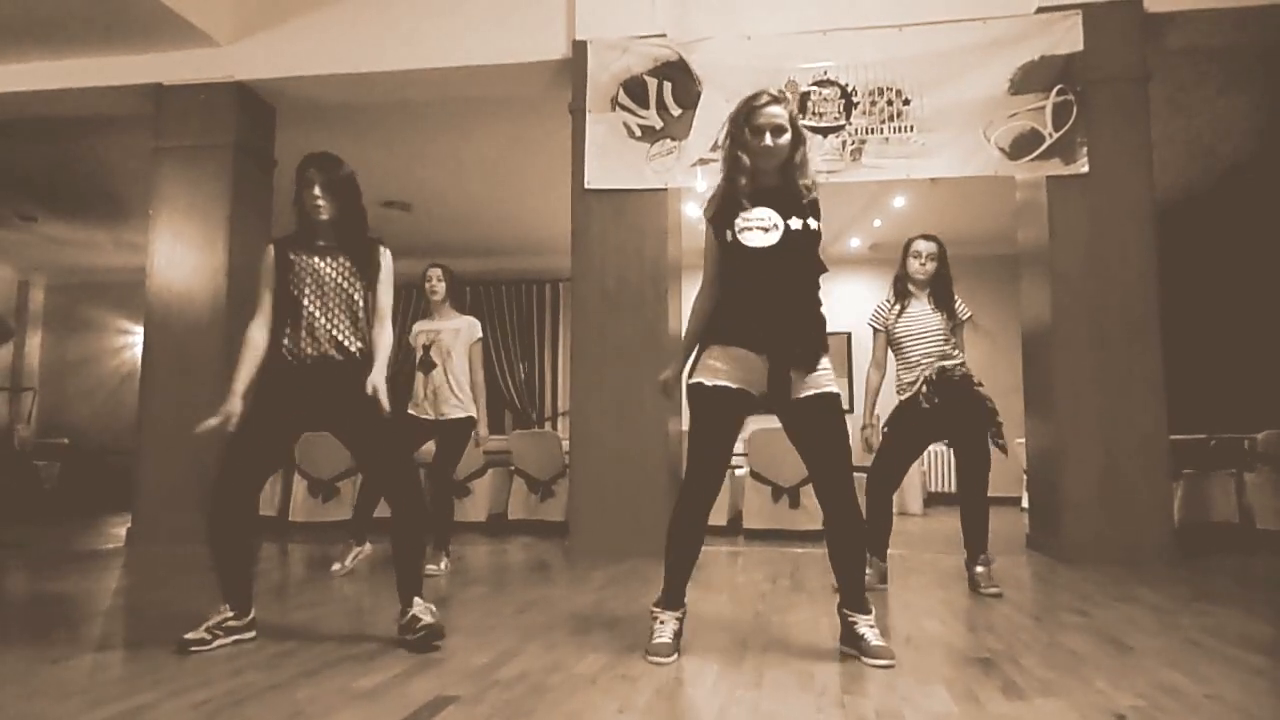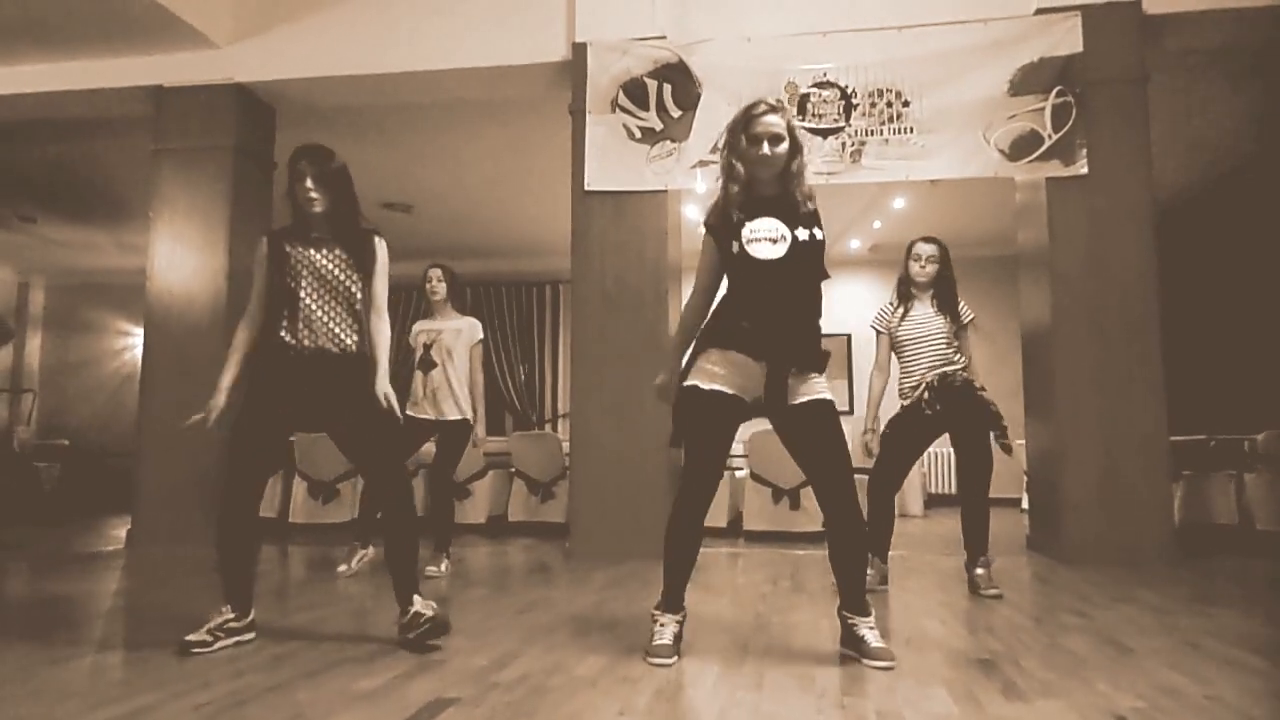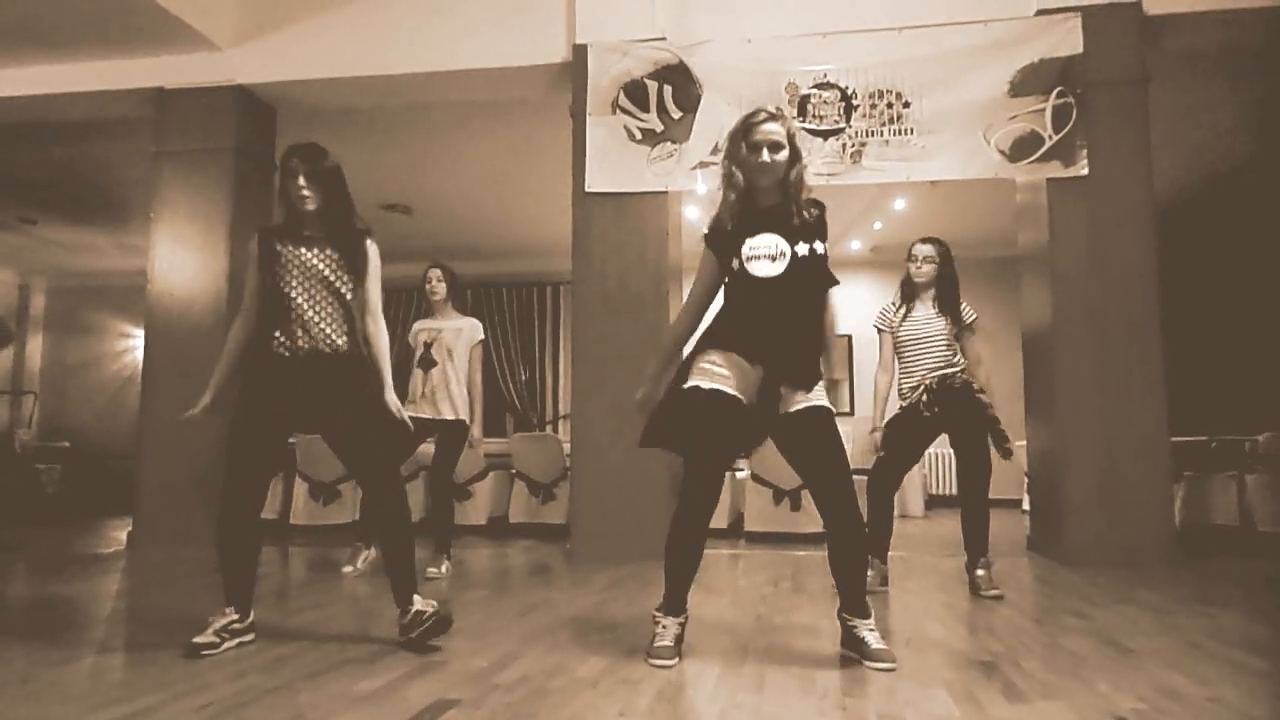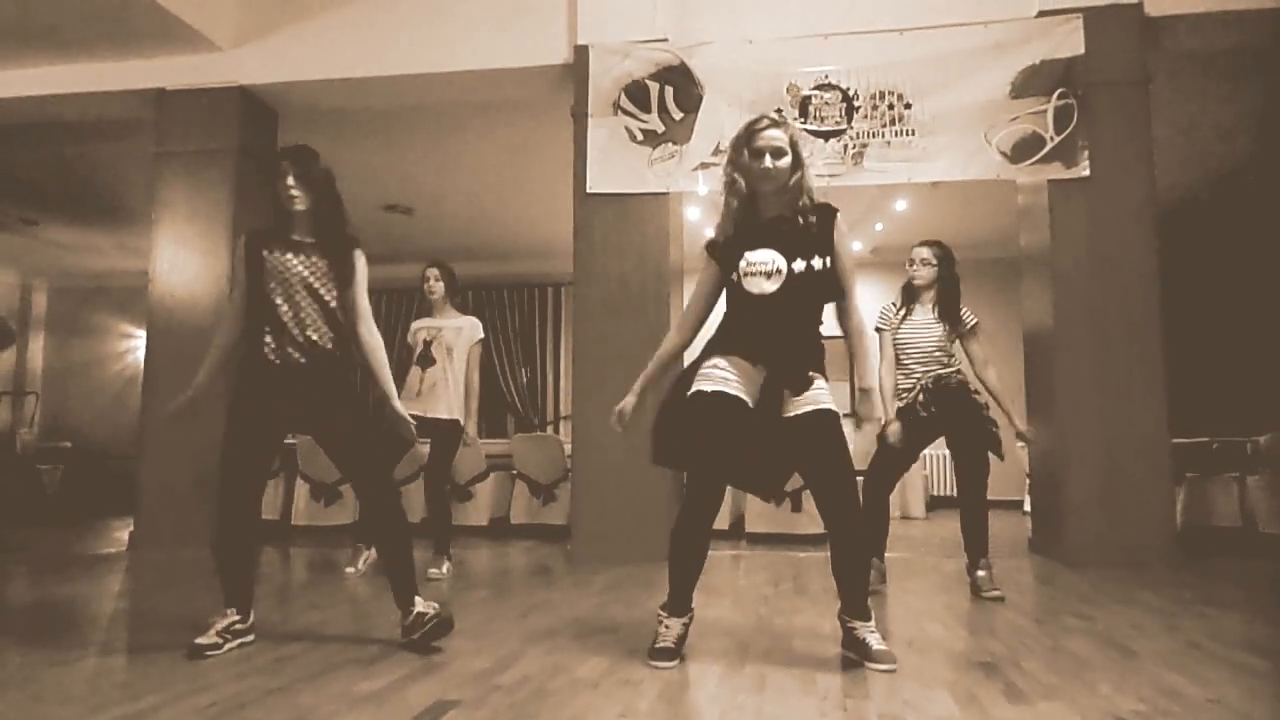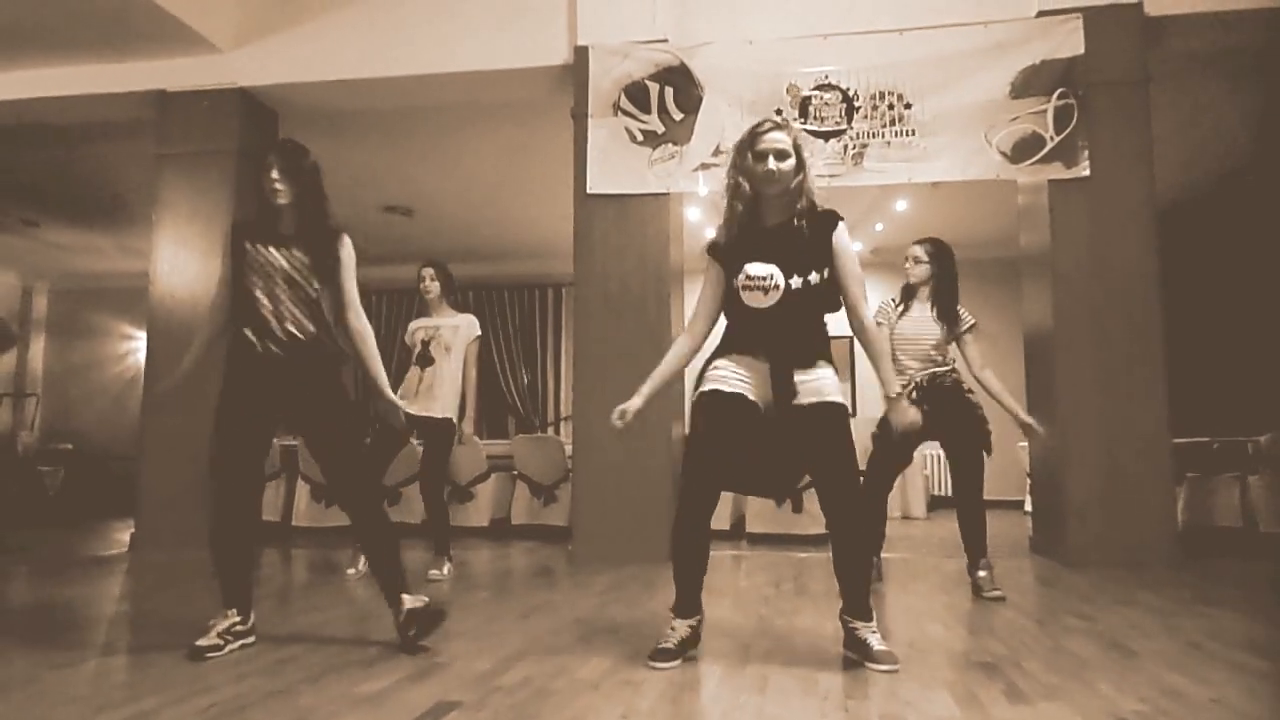
dt=0.1s
person 1, frame 1
left shoulder: (807, 201)
right shoulder: (725, 204)
right elbow: (710, 289)
right wrist: (679, 360)
left hip: (802, 356)
right hip: (732, 351)
left knee: (838, 488)
right knee: (699, 485)
left ankle: (856, 617)
right ankle: (669, 612)
person 1, frame 2
left shoulder: (807, 208)
right shoulder: (725, 216)
right elbow: (700, 298)
right wrist: (671, 368)
left hip: (799, 367)
right hip: (728, 360)
left knee: (842, 497)
right knee: (694, 493)
left ankle: (856, 620)
right ankle: (669, 616)
person 1, frame 3
left shoulder: (814, 216)
right shoulder: (725, 227)
right elbow: (694, 307)
left wrist: (826, 368)
right wrist: (656, 378)
left hip: (796, 376)
right hip: (726, 364)
left knee: (841, 501)
right knee: (698, 496)
left ankle: (857, 622)
right ankle: (670, 618)
person 1, frame 4
left shoulder: (822, 221)
right shoulder: (728, 237)
left elbow: (849, 308)
right elbow: (688, 322)
left wrist: (865, 385)
right wrist: (637, 390)
left hip: (800, 379)
right hip: (729, 369)
left knee: (843, 506)
right knee: (702, 499)
left ankle: (857, 624)
right ankle: (675, 619)
person 1, frame 5
left shoulder: (826, 229)
right shoulder: (730, 242)
left elbow: (859, 314)
right elbow: (697, 328)
left wrist: (893, 393)
right wrist: (643, 394)
left hip: (809, 372)
right hip: (739, 368)
left knee: (845, 503)
right knee: (696, 495)
left ankle: (859, 625)
right ankle: (685, 620)
person 2, frame 1
left shoulder: (375, 255)
right shoulder: (279, 253)
left elbow: (383, 326)
right elbow: (262, 323)
left wrist: (377, 373)
right wrist: (236, 394)
left hip: (351, 385)
right hip: (288, 383)
left knee: (405, 491)
right knee: (230, 494)
left ankle: (412, 605)
right ankle: (237, 612)
person 2, frame 2
left shoulder: (369, 246)
right shoulder: (273, 245)
left elbow: (377, 317)
right elbow: (253, 318)
left wrist: (381, 378)
right wrist: (221, 392)
left hip: (345, 378)
right hip: (281, 376)
left knee: (394, 486)
right knee: (238, 493)
left ankle: (410, 604)
right ankle: (237, 612)
person 2, frame 3
left shoulder: (360, 246)
right shoulder: (266, 243)
left elbow: (373, 319)
right elbow: (247, 318)
left wrist: (387, 387)
right wrist: (212, 390)
left hip: (341, 379)
right hip: (274, 379)
left knee: (385, 488)
right knee: (239, 495)
left ankle: (410, 604)
right ankle: (238, 613)
person 2, frame 4
left shoulder: (346, 250)
right shoulder: (253, 246)
left elbow: (362, 325)
right elbow: (233, 320)
left wrist: (391, 395)
right wrist: (197, 386)
left hip: (330, 383)
right hip: (264, 384)
left knee: (379, 490)
right knee: (236, 495)
left ankle: (412, 605)
right ankle: (237, 613)
person 2, frame 5
left shoulder: (333, 241)
right shoulder: (243, 237)
left elbow: (352, 314)
right elbow: (225, 308)
left wrist: (383, 385)
right wrist: (183, 370)
left hip: (315, 375)
right hip: (250, 377)
left knee: (355, 488)
right knee: (232, 494)
left ankle: (401, 601)
right ankle: (237, 615)
person 3, frame 1
left shoulder: (951, 305)
right shoulder: (887, 310)
left elbow: (961, 357)
right elbow: (877, 368)
left wrist: (982, 406)
right wrist: (868, 421)
left hip: (959, 397)
right hip: (914, 404)
left knee: (974, 482)
right knee: (879, 480)
left ankle: (978, 564)
right ankle: (876, 564)
person 3, frame 2
left shoulder: (955, 308)
right shoulder: (889, 313)
left elbow: (968, 362)
right elbow: (880, 371)
left wrist: (989, 413)
right wrist: (870, 424)
left hip: (961, 400)
right hip: (917, 408)
left knee: (975, 482)
right knee: (881, 481)
left ankle: (978, 566)
right ankle: (876, 565)
person 3, frame 3
left shoulder: (957, 309)
right shoulder: (891, 313)
left elbow: (975, 365)
right elbow: (885, 370)
left wrist: (989, 416)
right wrist: (877, 423)
left hip: (959, 402)
right hip: (915, 408)
left knee: (975, 484)
right knee: (880, 481)
left ankle: (978, 567)
right ankle: (876, 566)
person 3, frame 4
left shoulder: (958, 314)
right shoulder: (893, 312)
left elbow: (983, 368)
right elbow: (886, 367)
left wrist: (1013, 416)
right wrist: (890, 417)
left hip: (956, 403)
right hip: (913, 407)
left knee: (973, 485)
right knee: (876, 482)
left ankle: (979, 568)
right ankle: (873, 566)
person 3, frame 5
left shoulder: (955, 313)
right shoulder: (890, 308)
left elbow: (980, 369)
left wrist: (1017, 412)
left hip: (950, 401)
right hip: (909, 404)
left knee: (968, 485)
right knee: (874, 482)
left ankle: (980, 568)
right ankle: (869, 564)
person 4, frame 1
left shoulder: (468, 325)
right shoulder: (418, 328)
left elbow: (477, 374)
right elbow: (419, 371)
left wrist: (482, 420)
left hip: (457, 415)
right hip: (419, 411)
left knee: (439, 479)
left ankle: (440, 551)
right ankle: (359, 541)
person 4, frame 2
left shoulder: (470, 326)
right shoulder: (418, 328)
left elbow: (476, 376)
right elbow: (417, 371)
left wrist: (480, 421)
right wrist: (406, 406)
left hip: (456, 415)
right hip: (418, 412)
left knee: (439, 481)
left ankle: (441, 553)
right ankle: (362, 544)
person 4, frame 3
left shoulder: (470, 326)
right shoulder: (418, 328)
left elbow: (475, 376)
right elbow: (417, 371)
left wrist: (477, 422)
right wrist: (404, 405)
left hip: (453, 415)
right hip: (416, 411)
left knee: (439, 483)
left ankle: (442, 554)
right ankle: (364, 544)
person 4, frame 4
left shoulder: (470, 325)
right shoulder: (417, 326)
left elbow: (473, 375)
left wrist: (472, 420)
right wrist: (401, 403)
left hip: (447, 414)
right hip: (410, 408)
left knee: (436, 484)
left ankle: (442, 555)
right ankle: (365, 545)
person 4, frame 5
left shoulder: (467, 323)
right shoulder: (415, 327)
left elbow: (470, 372)
left wrist: (469, 417)
right wrist: (395, 403)
left hip: (441, 413)
right hip: (406, 407)
left knee: (431, 484)
right knee: (369, 470)
left ankle: (442, 555)
right ankle: (365, 547)
